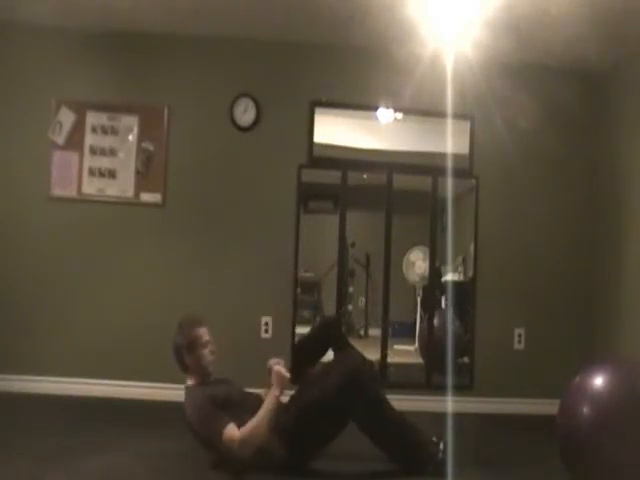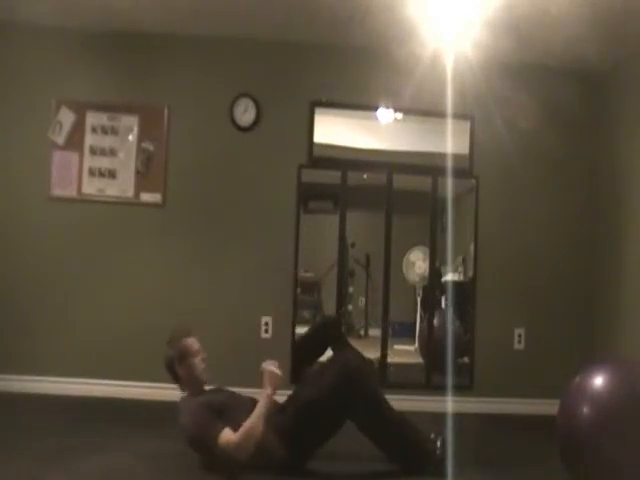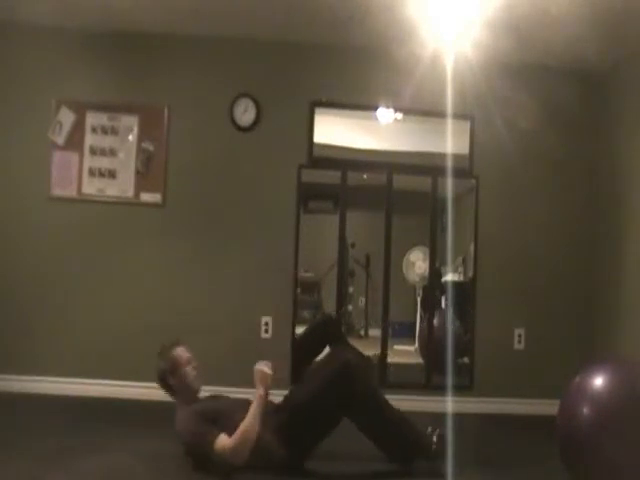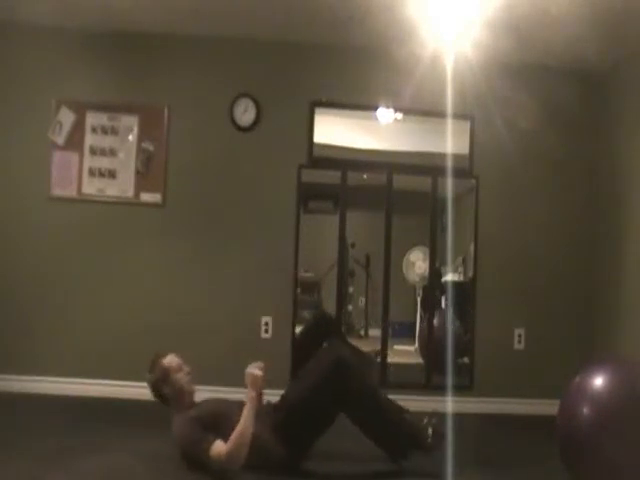
dt=0.1s
person 1, frame 1
left shoulder: (213, 385)
right shoulder: (198, 404)
right elbow: (242, 445)
left wrist: (273, 389)
right wrist: (276, 393)
left hip: (286, 425)
right hip: (287, 444)
right knee: (353, 373)
right ankle: (421, 456)
person 1, frame 2
left shoulder: (205, 397)
right shoulder: (193, 412)
right elbow: (238, 448)
left wrist: (267, 390)
right wrist: (268, 392)
left hip: (282, 425)
right hip: (284, 444)
right knee: (348, 370)
right ankle: (419, 455)
person 1, frame 3
left shoulder: (202, 405)
right shoulder: (188, 421)
right elbow: (236, 453)
left wrist: (262, 391)
right wrist: (260, 393)
left hip: (281, 423)
right hip: (283, 444)
right knee: (344, 367)
right ankle: (416, 446)
person 1, frame 4
left shoulder: (198, 411)
right shoulder: (185, 427)
right elbow: (231, 459)
left wrist: (255, 393)
right wrist: (252, 395)
left hip: (277, 421)
right hip: (281, 444)
right knee: (338, 362)
right ankle: (411, 439)
